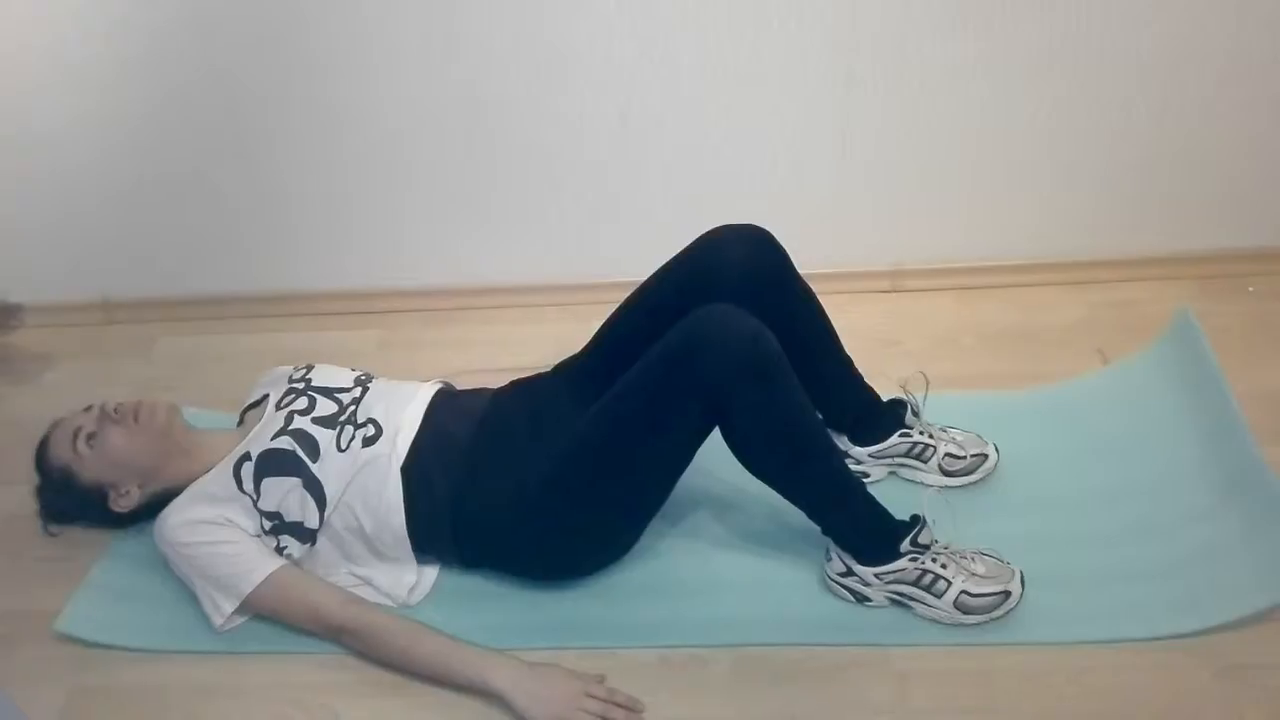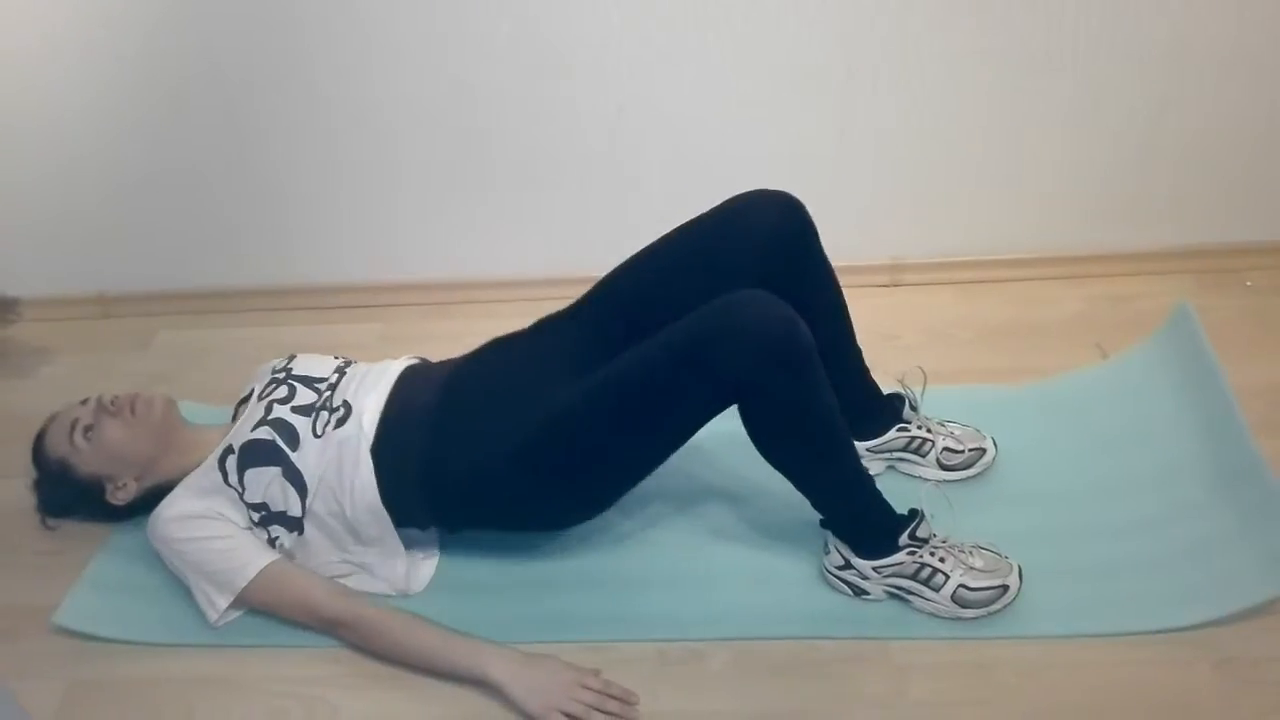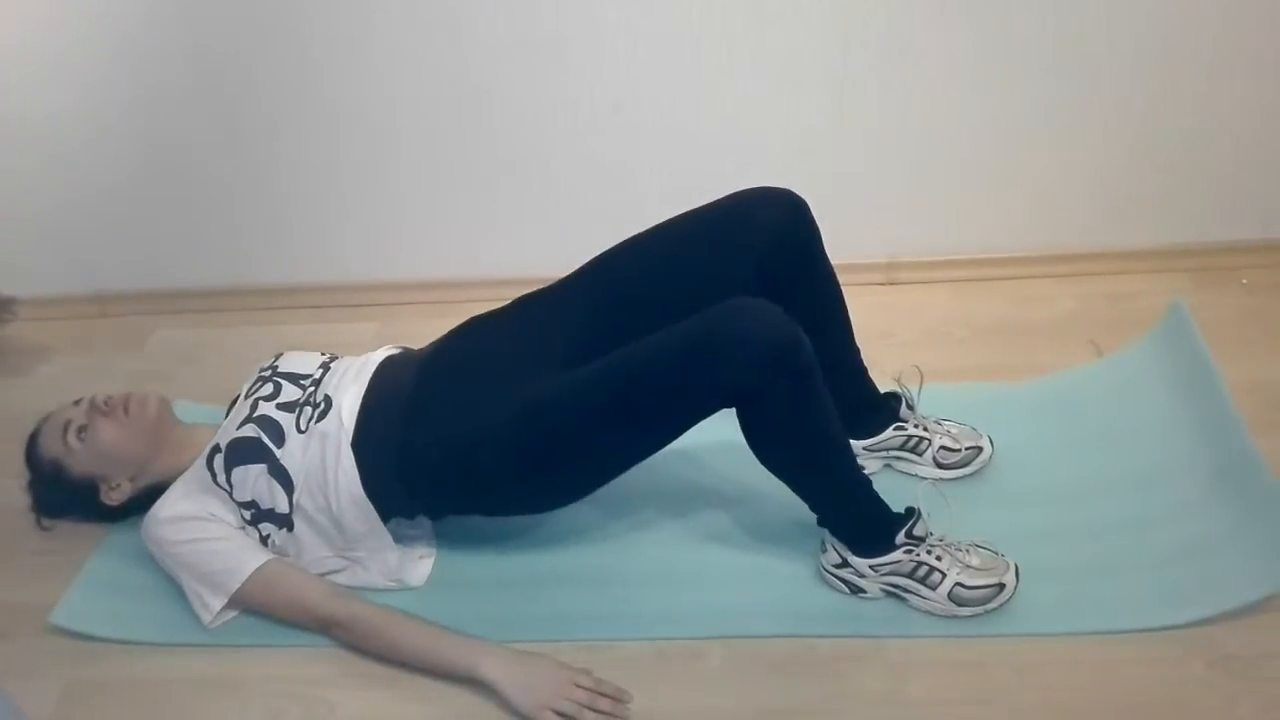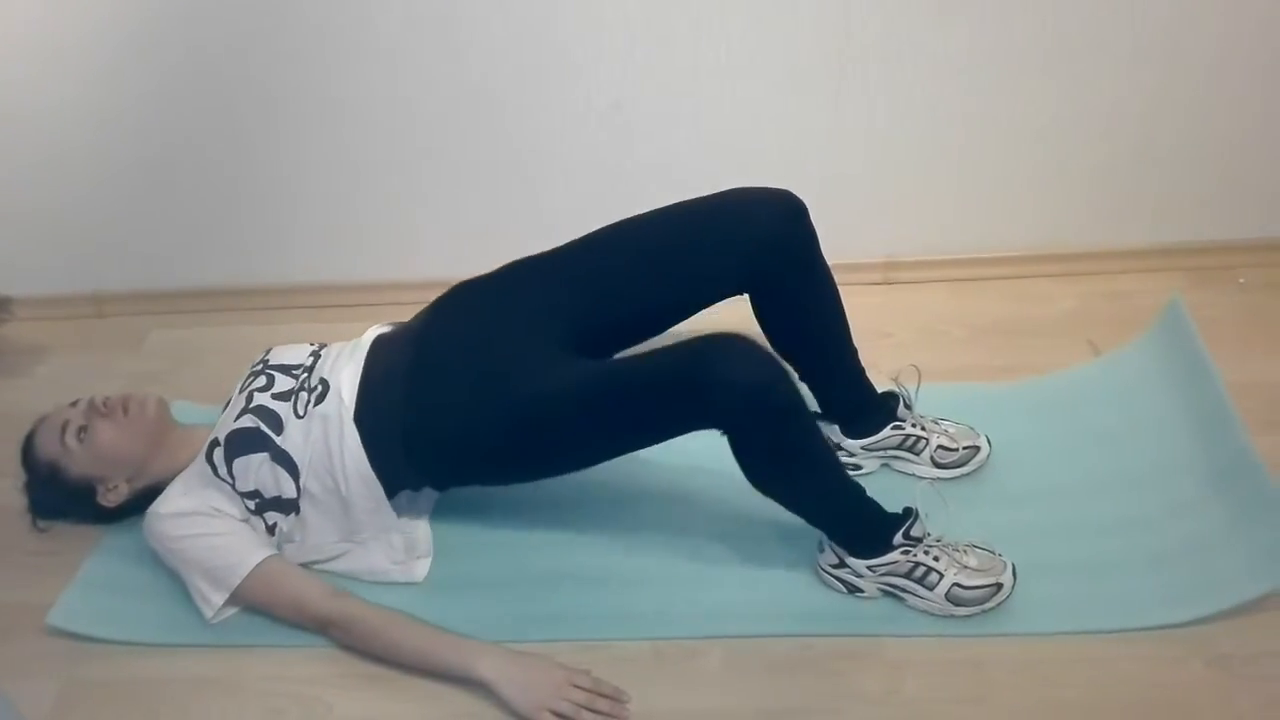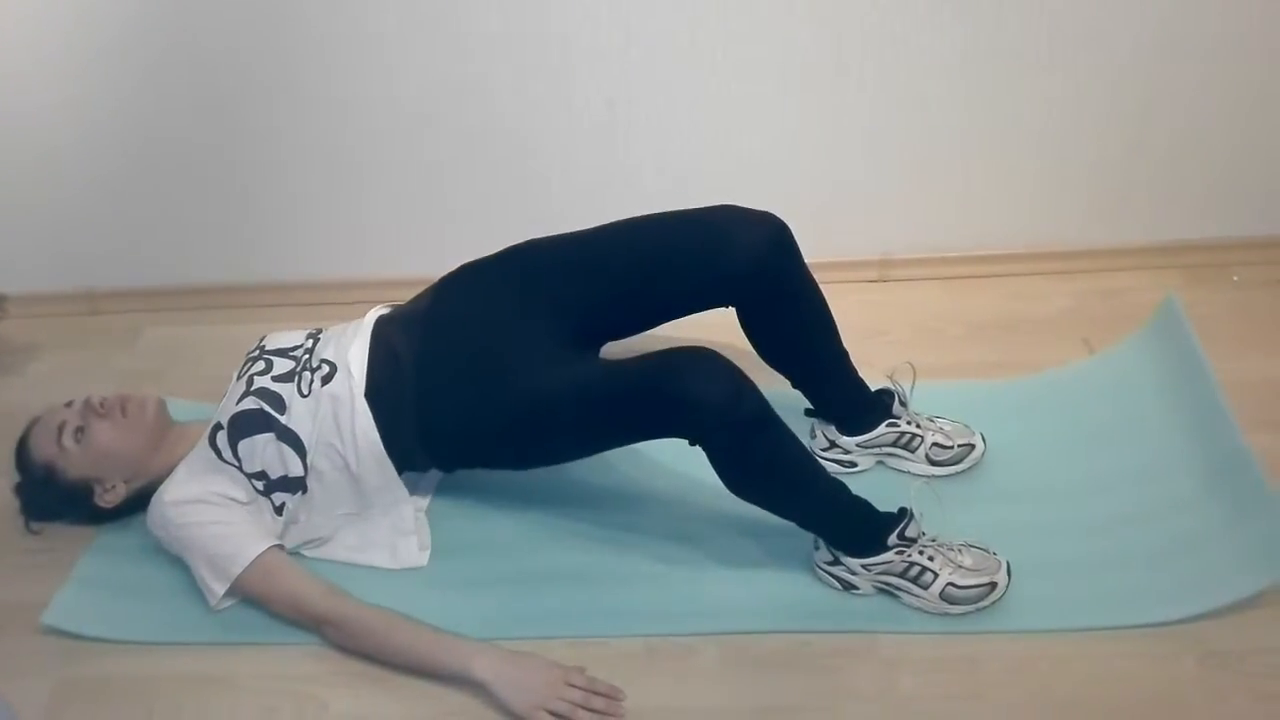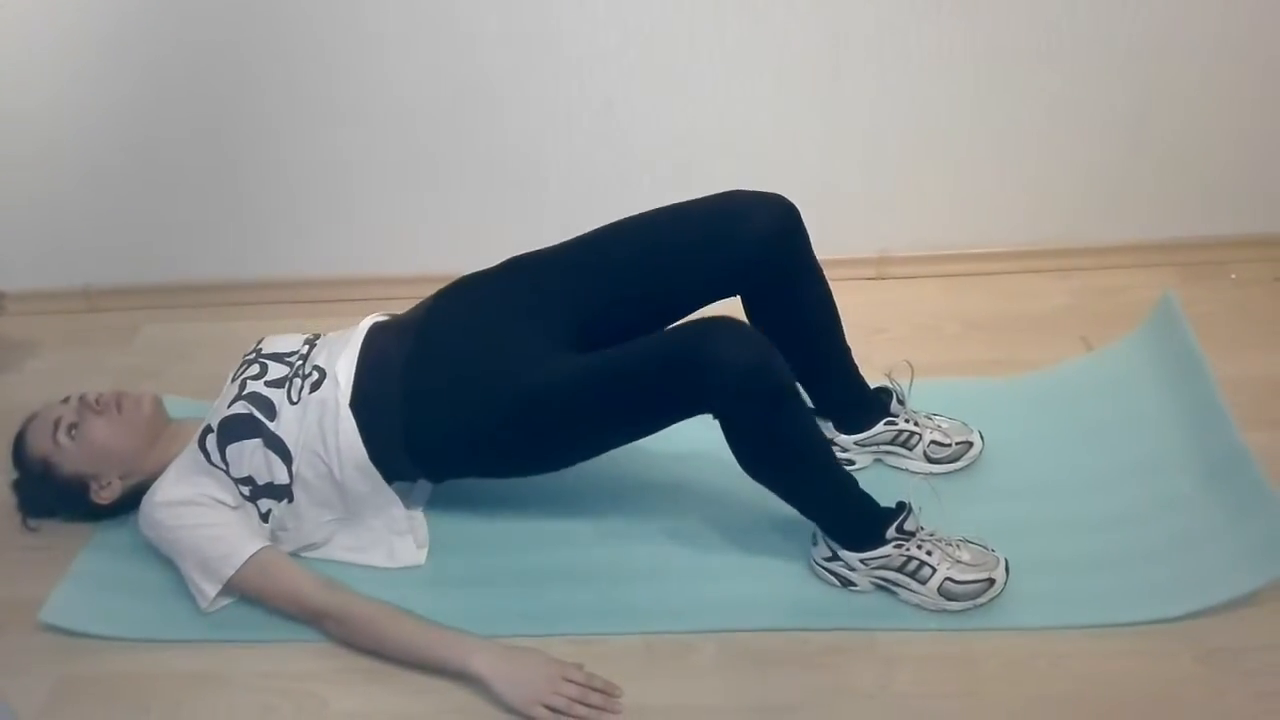
dt=0.7s
person 1, frame 1
left shoulder: (267, 389)
right shoulder: (196, 528)
right elbow: (341, 618)
left hip: (513, 412)
right hip: (524, 514)
left knee: (739, 256)
right knee: (726, 342)
left ankle: (874, 432)
right ankle: (878, 554)
person 1, frame 2
left shoulder: (259, 389)
right shoulder: (189, 525)
right elbow: (338, 612)
left hip: (485, 381)
right hip: (495, 465)
left knee: (771, 222)
right knee: (758, 331)
left ankle: (871, 424)
right ankle: (876, 548)
person 1, frame 3
left shoulder: (251, 388)
right shoulder: (182, 524)
right elbow: (332, 613)
right hip: (473, 453)
left knee: (771, 222)
right knee: (757, 341)
left ankle: (867, 423)
right ankle: (873, 546)
person 1, frame 4
left shoulder: (237, 400)
right shoulder: (183, 523)
right elbow: (330, 614)
right hip: (467, 420)
left knee: (768, 220)
right knee: (736, 373)
left ankle: (862, 423)
right ankle: (873, 549)
person 1, frame 5
left shoulder: (241, 379)
right shoulder: (190, 509)
right elbow: (325, 612)
right hip: (465, 410)
left knee: (749, 242)
right knee: (702, 389)
left ankle: (855, 419)
right ankle: (867, 547)
person 1, frame 6
left shoulder: (229, 388)
right shoulder: (179, 510)
right elbow: (321, 606)
right hip: (461, 417)
left knee: (760, 224)
right knee: (731, 359)
left ankle: (857, 417)
right ankle: (865, 541)
